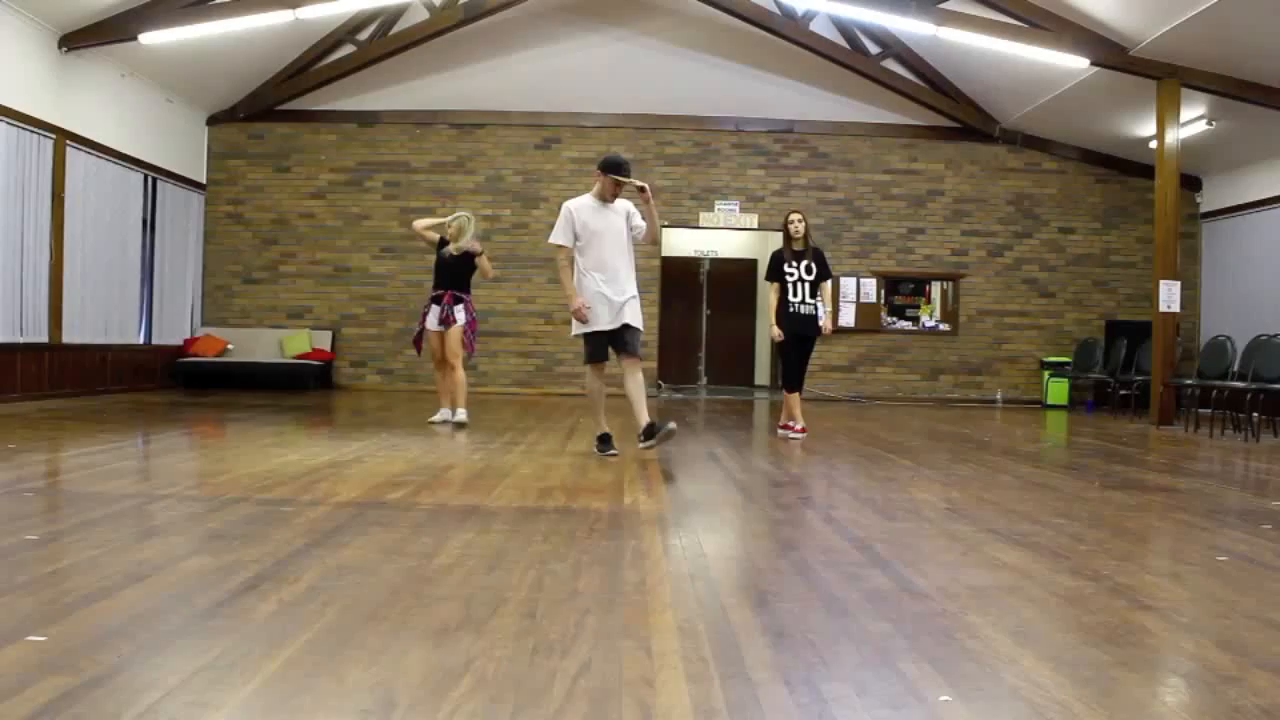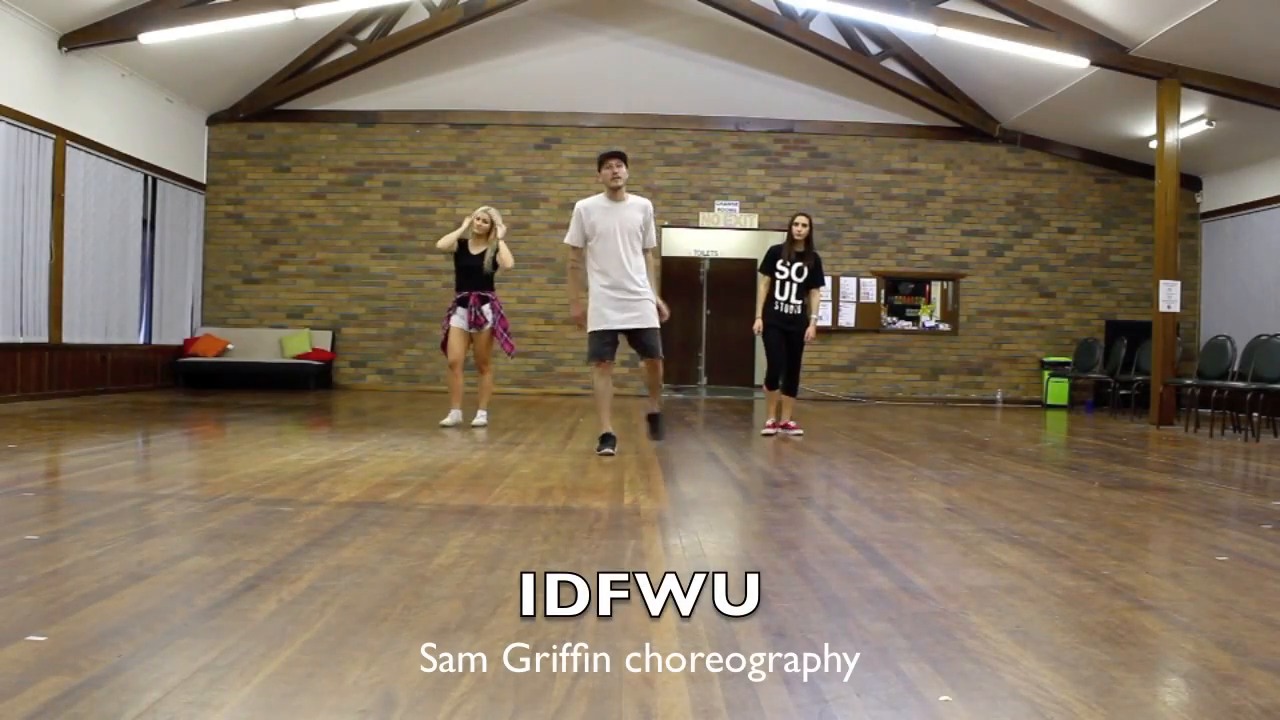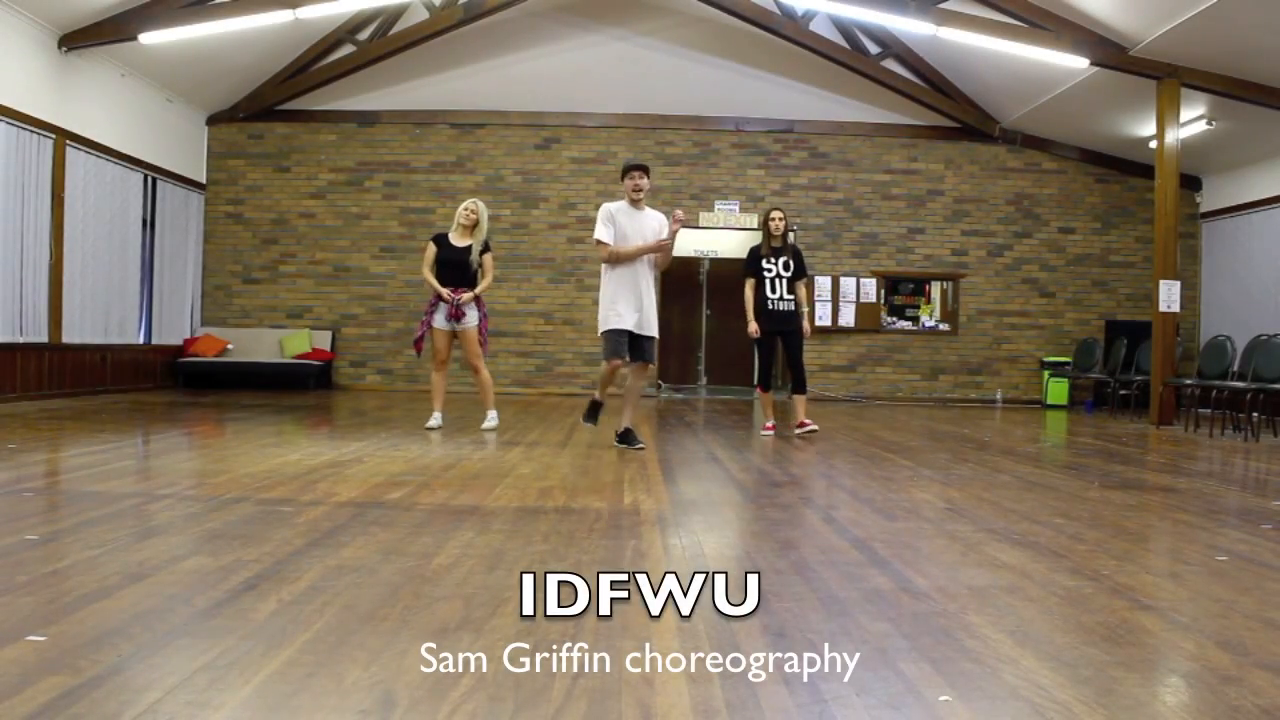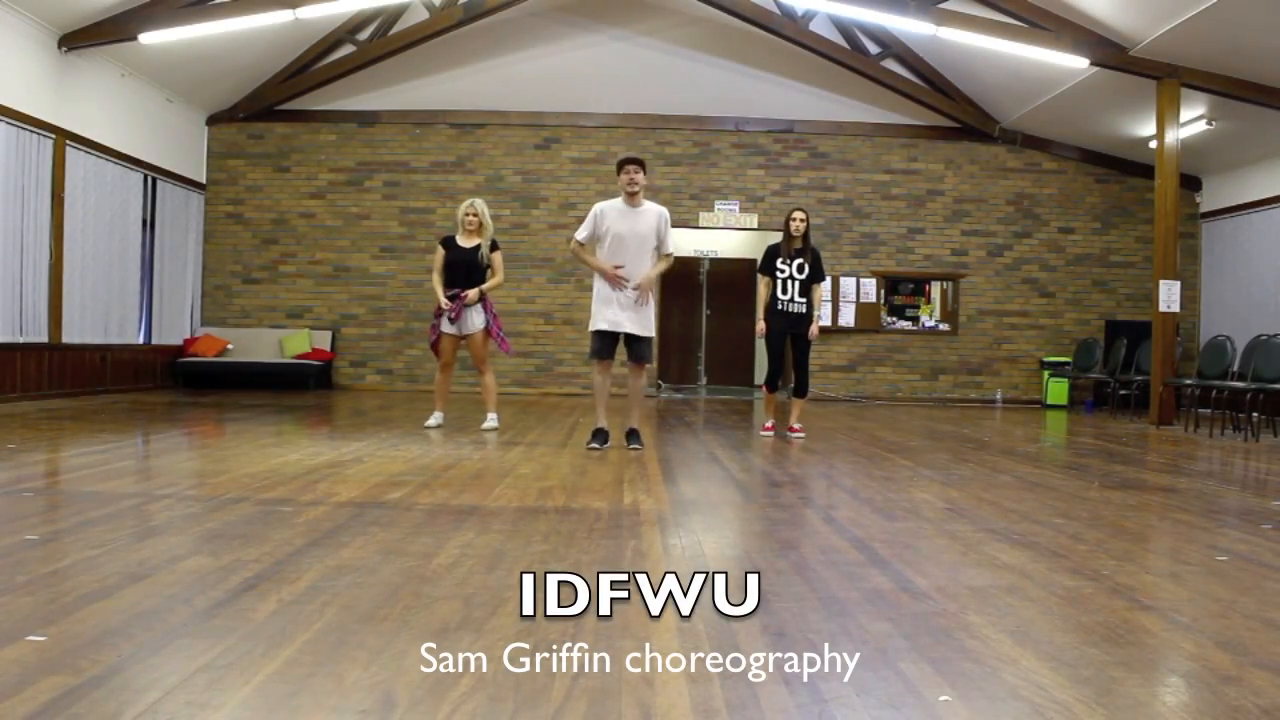
dt=1s
person 1, frame 1
left shoulder: (626, 209)
right shoulder: (573, 208)
left elbow: (653, 239)
right elbow: (563, 258)
left wrist: (648, 203)
right wrist: (573, 297)
left hip: (626, 299)
right hip: (593, 302)
left knee: (631, 361)
right knee: (596, 366)
left ankle: (646, 427)
right ankle: (603, 434)
person 1, frame 2
left shoulder: (643, 207)
right shoulder: (585, 208)
left elbow: (650, 254)
right elbow: (575, 259)
left wrist: (655, 295)
right wrist: (576, 301)
left hip: (639, 300)
right hip: (603, 302)
left knee: (653, 359)
right knee: (602, 364)
left ankle: (654, 410)
right ankle: (606, 433)
person 1, frame 3
left shoulder: (657, 218)
right shoulder: (609, 211)
left elbow: (661, 265)
right elbow: (605, 254)
left wrist: (672, 236)
right wrist: (646, 248)
left hip: (645, 304)
right hip: (616, 301)
left knee: (641, 365)
right knee: (615, 360)
left ankle: (625, 428)
right ankle: (598, 398)
person 1, frame 4
left shoulder: (659, 214)
right shoulder: (602, 210)
left elbow: (667, 256)
right elbow: (576, 246)
left wrist: (653, 275)
right wrist: (602, 268)
left hip: (640, 304)
right hip: (607, 301)
left knee: (638, 365)
right knee: (602, 362)
left ankle: (633, 428)
right ankle: (601, 428)
person 2, frame 1
left shoulder: (816, 254)
right shoulder: (779, 256)
left elbow: (824, 287)
right elbow: (774, 292)
left wrist: (828, 315)
right wrist: (773, 323)
left hip: (809, 323)
right hip: (787, 322)
left knee: (799, 372)
right knee: (790, 371)
left ankle: (785, 421)
right ankle: (799, 423)
person 2, frame 2
left shoulder: (813, 259)
right shoulder: (776, 252)
left elbow: (814, 292)
right elbow: (764, 285)
left wrist: (812, 323)
right wrist: (758, 316)
left hip: (797, 322)
right hip: (773, 320)
left knee: (792, 371)
right knee: (774, 368)
left ankle: (786, 420)
right ankle: (771, 419)
person 2, frame 3
left shoulder: (794, 252)
right shoulder: (756, 252)
left elbow: (800, 286)
right elbow: (749, 288)
left wrist: (805, 317)
right wrist: (751, 319)
left hip: (791, 319)
right hip: (765, 319)
left knee: (797, 367)
right knee: (765, 369)
left ankle: (801, 419)
right ankle: (769, 420)
person 2, frame 4
left shoulder: (812, 254)
right shoulder: (773, 251)
left elbow: (816, 289)
right elbow: (763, 286)
left wrist: (815, 320)
right wrist: (760, 318)
left hip: (802, 320)
right hip: (775, 318)
left knee: (801, 370)
right knee: (775, 369)
left ankle: (794, 422)
right ankle: (769, 420)
person 3, frame 1
left shoulder: (471, 251)
right shoulder: (441, 245)
left elbow: (488, 275)
right elbow: (417, 226)
left wrist: (480, 251)
right wrist: (444, 220)
left hip: (458, 308)
right hip: (436, 307)
left knee: (454, 361)
right knee: (439, 362)
left ankle: (460, 410)
right ankle: (445, 410)
person 3, frame 2
left shoulder: (494, 250)
right shoulder: (461, 245)
left elbow: (508, 264)
right elbow: (440, 245)
left wrist: (501, 237)
right wrist: (462, 228)
left hip: (485, 308)
right hip: (460, 308)
left knee: (483, 365)
right knee: (453, 362)
left ankle: (482, 412)
right ankle: (456, 412)
person 3, frame 3
left shoulder: (481, 245)
right shoulder: (439, 240)
left elbow: (488, 277)
right elbow: (426, 269)
left wrist: (474, 293)
right wrist: (438, 288)
left hip: (469, 306)
right hip: (441, 305)
left knee: (476, 363)
right knee: (440, 362)
left ankle: (492, 413)
right ankle: (437, 415)
person 3, frame 4
left shoulder: (489, 244)
right shoulder: (447, 242)
left elbow: (499, 277)
right elbow: (436, 274)
left wrist: (480, 290)
right wrist: (440, 296)
left hip: (476, 309)
right hip: (449, 308)
left knee: (482, 365)
right knee: (445, 364)
left ankle: (492, 415)
right ankle: (438, 413)
